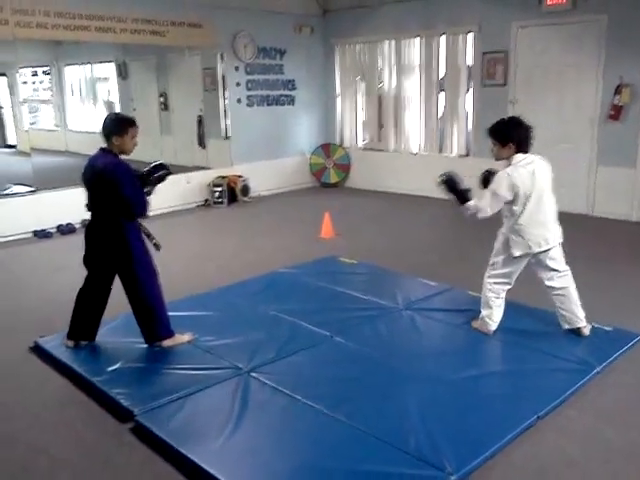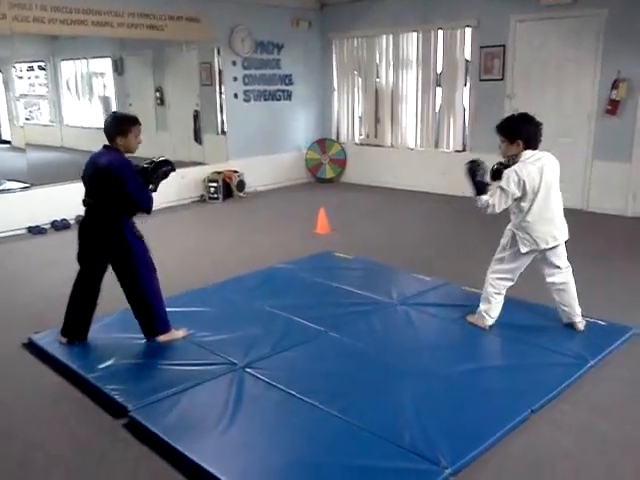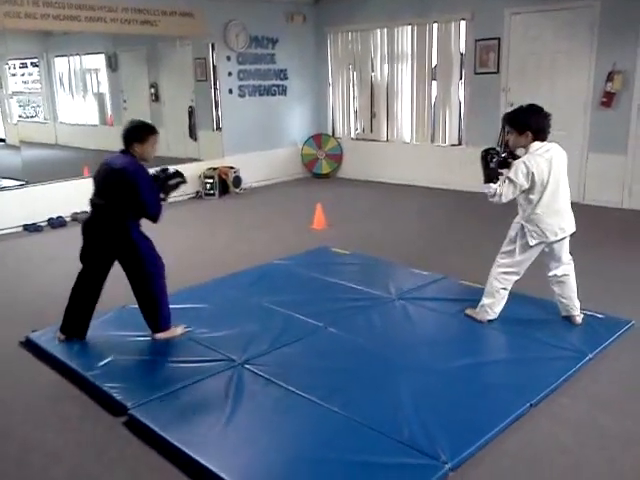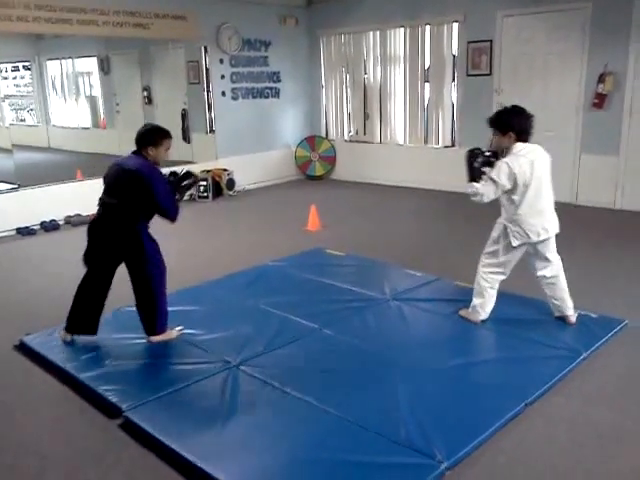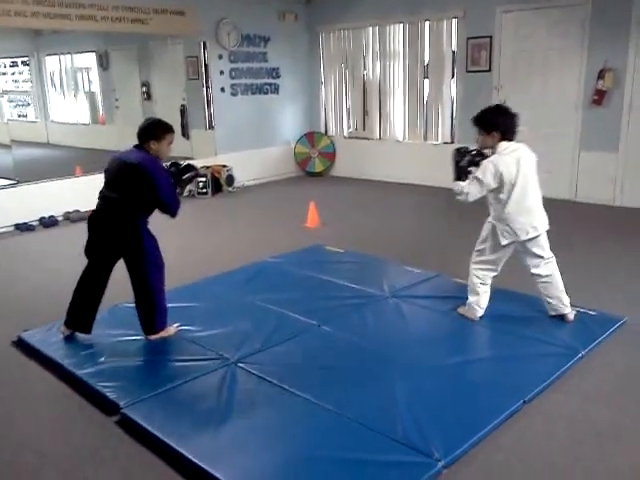
dt=0.2s
person 1, frame 1
left shoulder: (93, 163)
right shoulder: (118, 168)
right elbow: (138, 208)
left wrist: (137, 183)
right wrist: (146, 186)
left hip: (98, 231)
right hip: (120, 234)
left knee: (95, 283)
right knee: (143, 282)
left ankle: (76, 335)
right ankle: (162, 335)
person 1, frame 2
left shoulder: (95, 160)
right shoulder: (121, 165)
right elbow: (144, 204)
left wrist: (141, 179)
right wrist: (151, 183)
left hip: (92, 227)
right hip: (115, 230)
left knee: (87, 279)
right knee: (141, 277)
left ankle: (70, 332)
right ankle: (160, 330)
person 1, frame 3
left shoulder: (109, 163)
right shoulder: (136, 171)
right elbow: (153, 213)
left wrist: (151, 186)
right wrist: (160, 193)
left hip: (96, 227)
right hip: (122, 231)
left knee: (89, 278)
right knee: (151, 272)
left ankle: (69, 329)
right ankle: (161, 327)
person 1, frame 4
left shoulder: (119, 165)
right shoulder: (150, 172)
right elbow: (170, 213)
left wrist: (166, 187)
right wrist: (175, 192)
left hip: (102, 227)
right hip: (129, 231)
left knee: (96, 277)
right knee: (152, 275)
left ankle: (72, 328)
right ankle: (157, 330)
person 1, frame 5
left shoulder: (120, 159)
right shoulder: (152, 166)
right elbow: (171, 208)
left wrist: (166, 180)
right wrist: (175, 185)
left hip: (101, 221)
right hip: (129, 226)
left knee: (95, 272)
right knee: (150, 272)
left ankle: (72, 323)
right ankle: (155, 327)
person 2, frame 1
left shoulder: (507, 176)
right shoulder: (542, 164)
left elbow: (482, 209)
left wrist: (459, 193)
left hip: (518, 239)
right hip: (547, 235)
left knee: (496, 279)
right knee: (559, 278)
left ankle: (487, 322)
right ankle: (579, 323)
person 2, frame 2
left shoulder: (515, 173)
right shoulder: (551, 160)
left elbow: (492, 205)
left wrist: (479, 182)
left hip: (525, 235)
right hip: (553, 231)
left knee: (499, 274)
right knee: (560, 275)
left ankle: (484, 316)
right ankle: (575, 318)
person 2, frame 3
left shoulder: (525, 164)
right shoulder: (558, 152)
left elbow: (499, 195)
left wrist: (490, 172)
left hip: (533, 228)
right hip: (560, 224)
left knee: (505, 268)
right knee: (562, 268)
left ankle: (486, 311)
right ankle: (573, 312)
person 2, frame 4
left shoulder: (507, 165)
right shoulder: (541, 154)
left elbow: (481, 194)
left hip: (516, 228)
right hip: (543, 224)
left knee: (491, 267)
right knee: (550, 268)
left ankle: (477, 311)
right ankle: (567, 312)
person 2, frame 5
left shoulder: (492, 165)
right shoulder: (525, 152)
left elbow: (466, 193)
left hip: (505, 226)
right hip: (533, 222)
left knee: (482, 264)
right knee: (544, 265)
left ankle: (474, 308)
right ankle: (563, 309)
